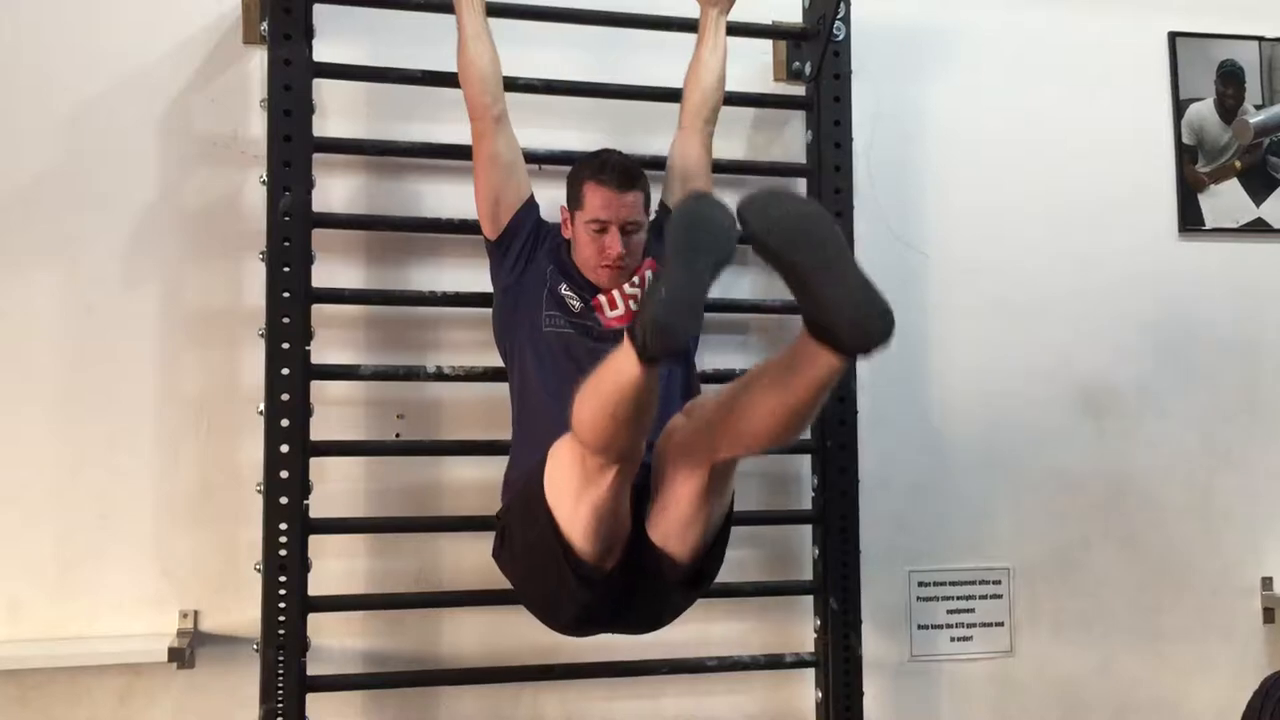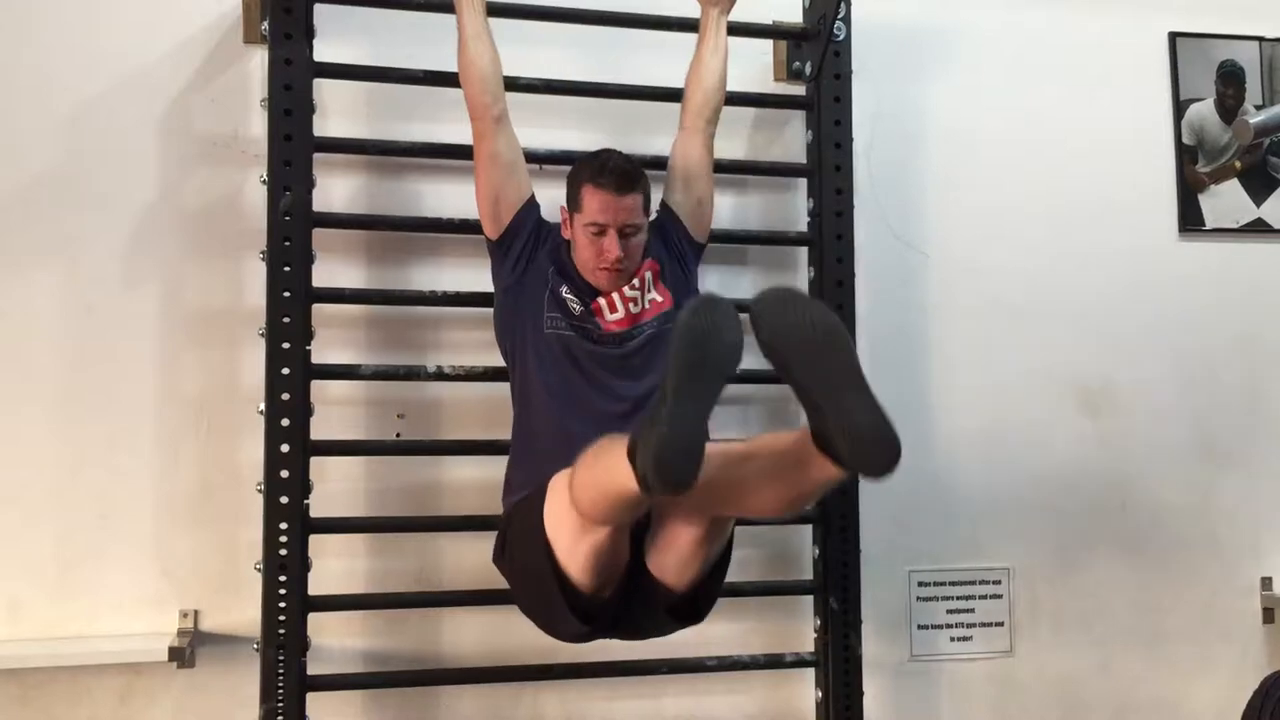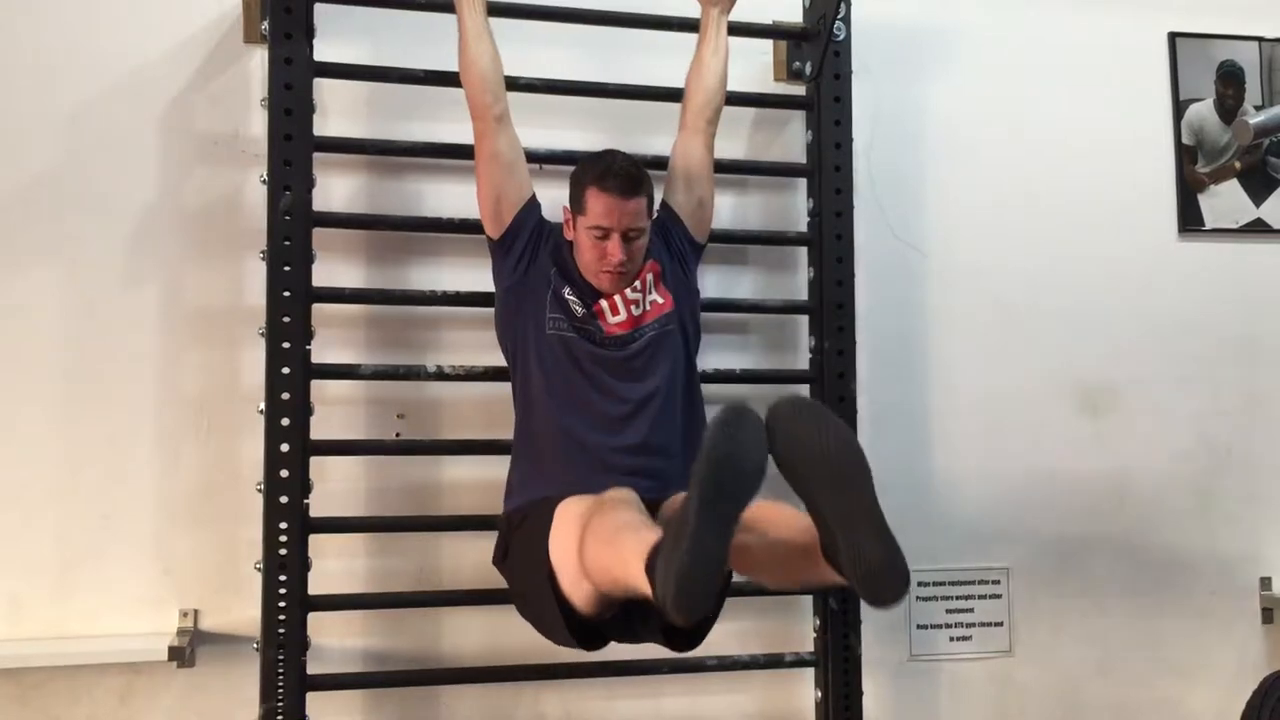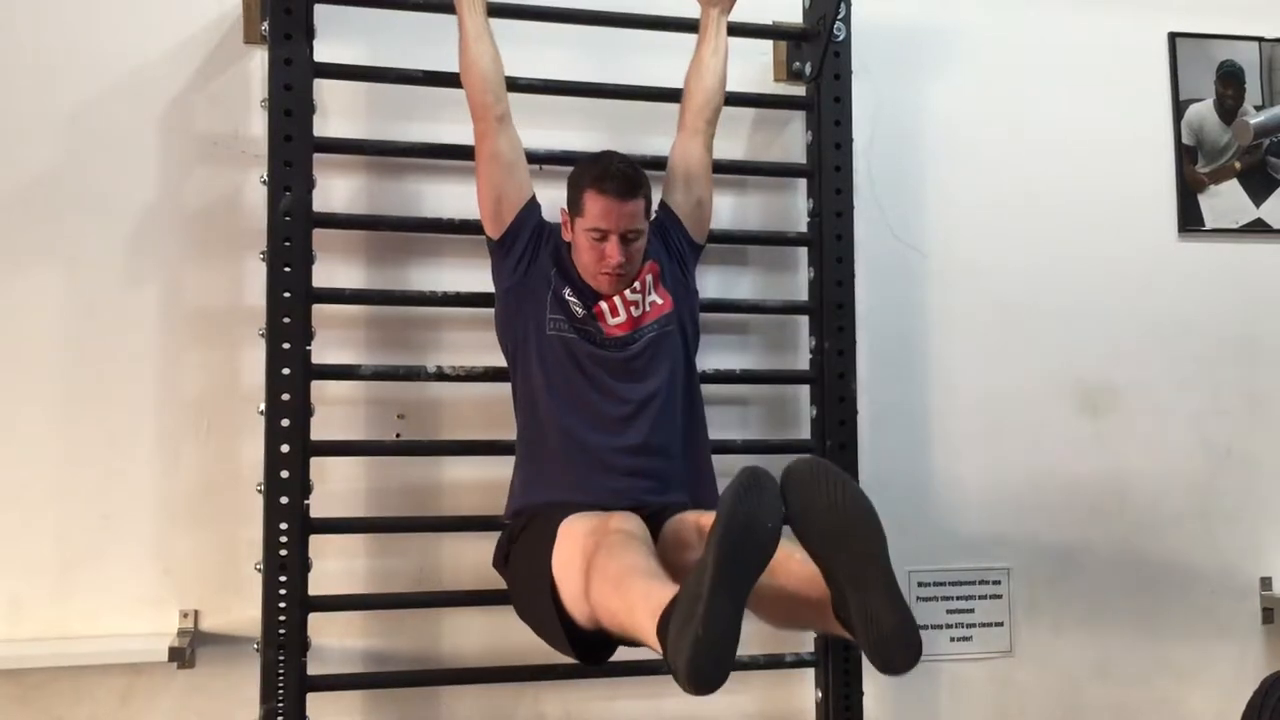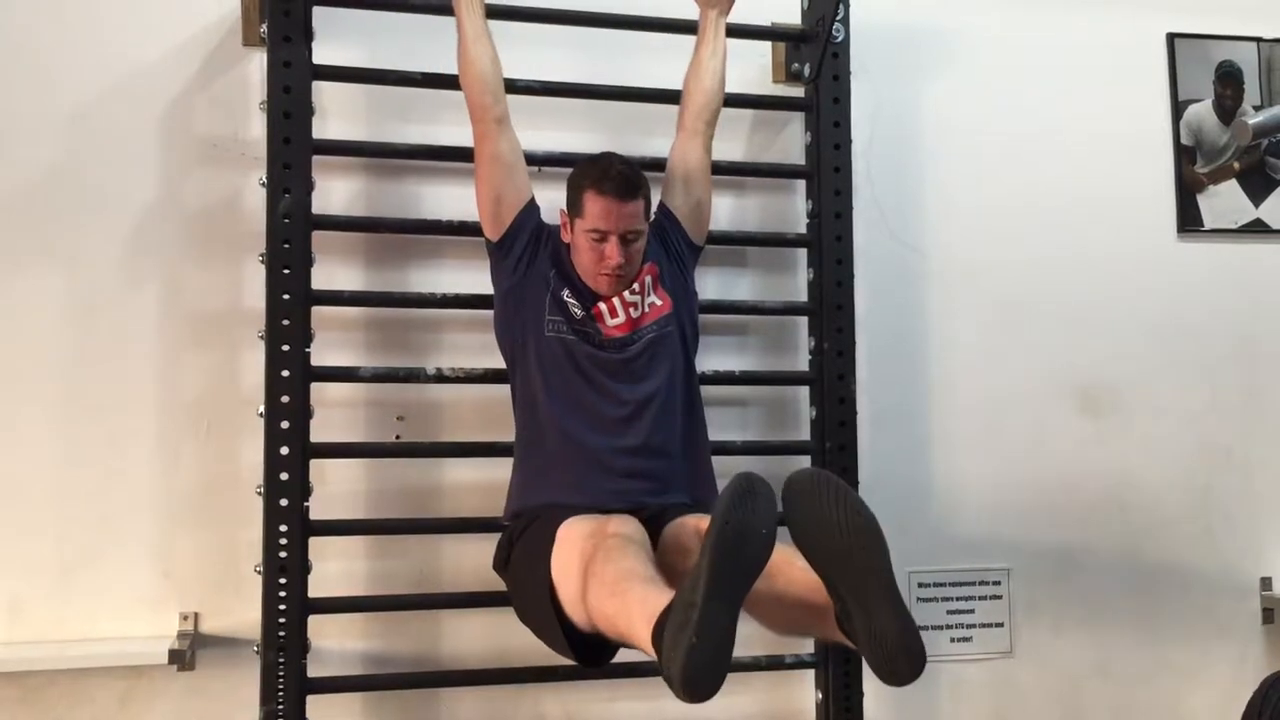
dt=0.3s
person 1, frame 1
left shoulder: (663, 260)
right shoulder: (530, 268)
left elbow: (697, 126)
right elbow: (490, 120)
left hip: (665, 555)
right hip: (562, 550)
left knee: (696, 426)
right knee: (601, 426)
left ankle: (833, 336)
right ankle: (658, 332)
person 1, frame 2
left shoulder: (669, 261)
right shoulder: (530, 266)
left elbow: (698, 127)
right elbow: (490, 119)
right hip: (563, 564)
left knee: (703, 474)
right knee: (607, 463)
left ankle: (838, 444)
right ankle: (660, 450)
person 1, frame 3
left shoulder: (670, 261)
right shoulder: (531, 266)
left elbow: (698, 126)
right elbow: (492, 120)
left hip: (669, 518)
right hip: (558, 534)
left knee: (710, 516)
right knee: (613, 513)
left ankle: (843, 551)
right ankle: (680, 566)
person 1, frame 4
left shoulder: (669, 263)
right shoulder: (530, 269)
left elbow: (696, 129)
right elbow: (491, 121)
left hip: (669, 531)
right hip: (560, 539)
left knee: (712, 539)
right knee: (614, 539)
left ankle: (853, 604)
right ankle: (687, 625)
person 1, frame 5
left shoulder: (669, 266)
right shoulder: (530, 271)
left elbow: (695, 132)
right elbow: (491, 124)
left hip: (671, 527)
right hip: (559, 537)
left knee: (716, 543)
right knee: (613, 545)
left ankle: (855, 614)
right ankle: (679, 629)
